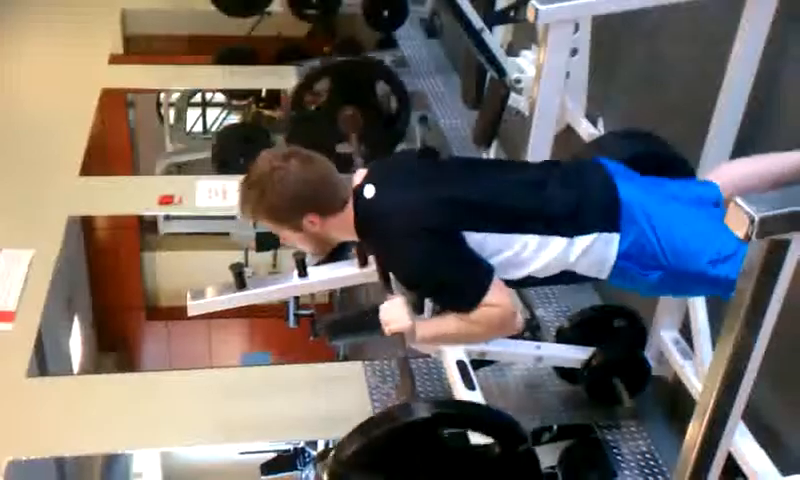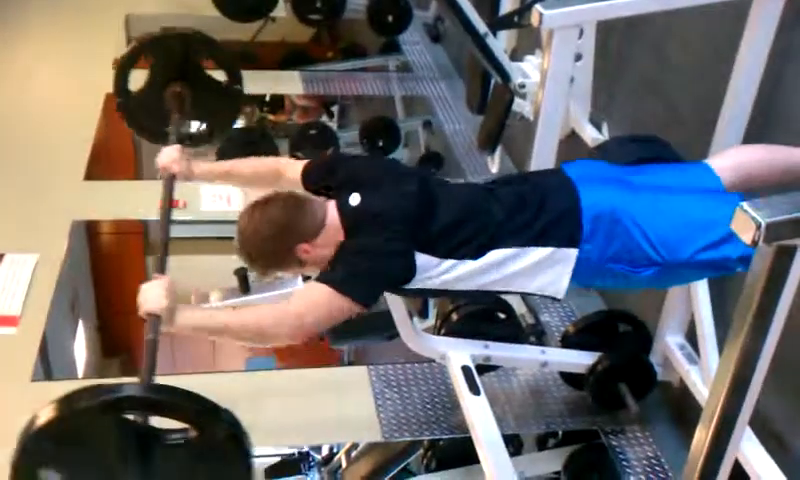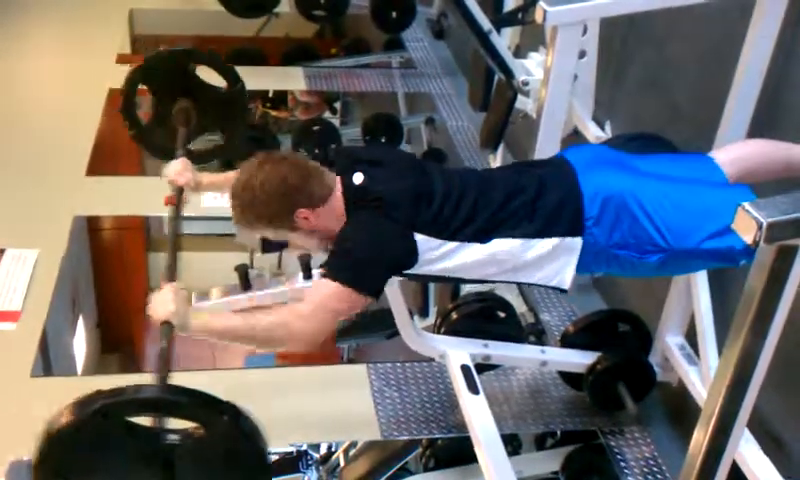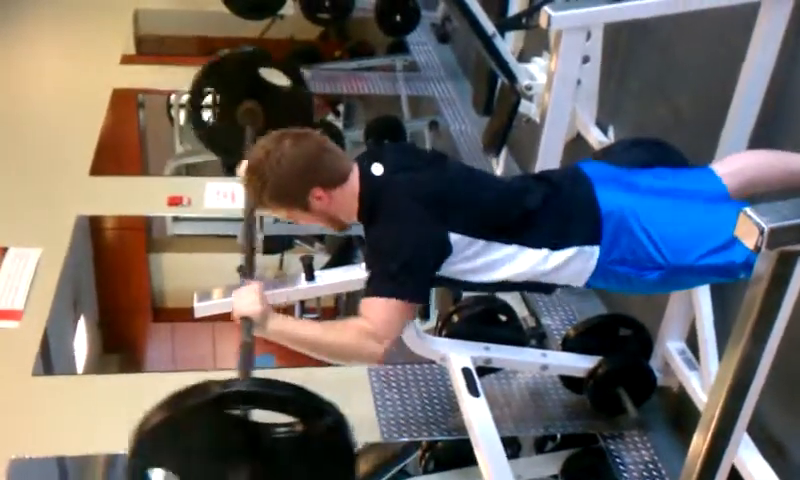
dt=1s
person 1, frame 1
left shoulder: (410, 244)
right shoulder: (383, 174)
left elbow: (505, 316)
left wrist: (417, 329)
right wrist: (343, 177)
left hip: (616, 237)
right hip: (591, 184)
left knee: (746, 256)
right knee: (713, 195)
person 1, frame 2
left shoulder: (376, 245)
right shoulder: (351, 175)
left elbow: (292, 321)
right elbow: (280, 170)
left wrist: (177, 314)
right wrist: (195, 168)
left hip: (587, 237)
right hip: (569, 190)
right knee: (717, 178)
person 1, frame 3
left shoulder: (378, 233)
right shoulder: (354, 166)
left elbow: (303, 326)
right elbow: (281, 175)
left wrist: (188, 318)
right wrist: (202, 179)
left hip: (593, 225)
right hip: (577, 175)
right knee: (718, 171)
person 1, frame 4
left shoulder: (401, 227)
right shoulder: (376, 161)
left elbow: (372, 340)
right elbow: (330, 174)
left wrist: (269, 321)
right wrist: (268, 173)
left hip: (600, 239)
right hip: (582, 189)
right knee: (720, 183)
